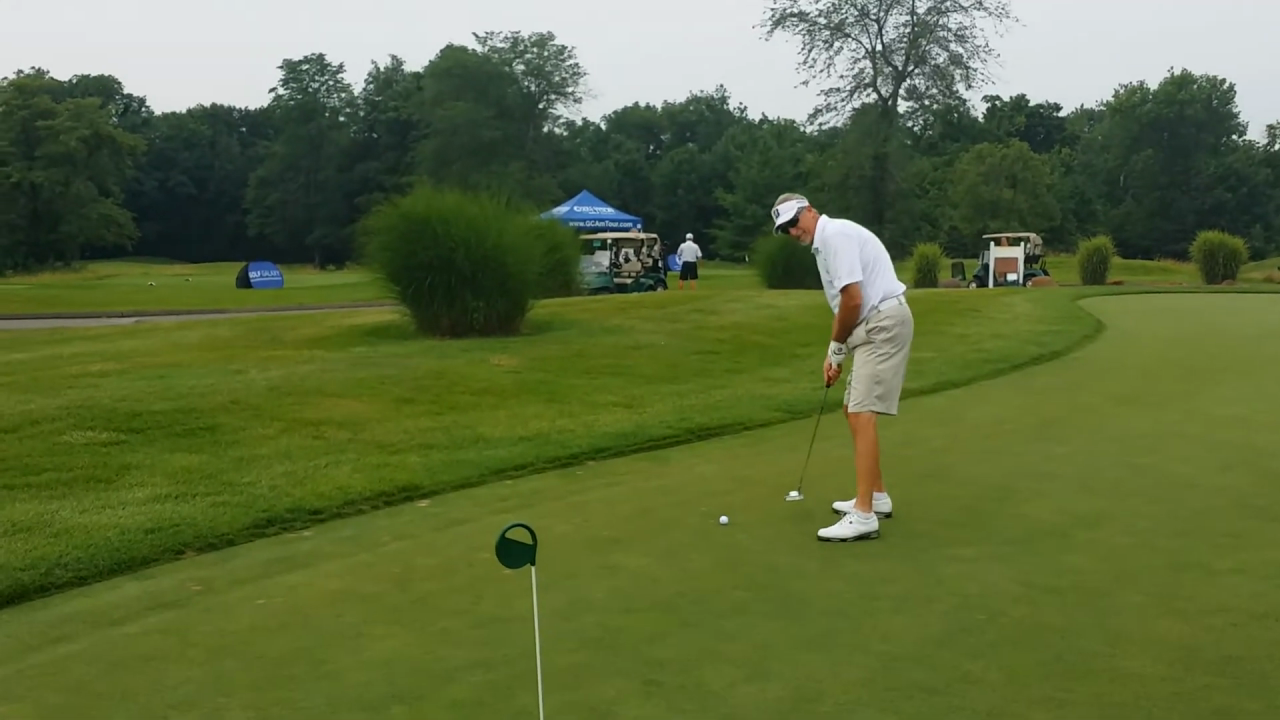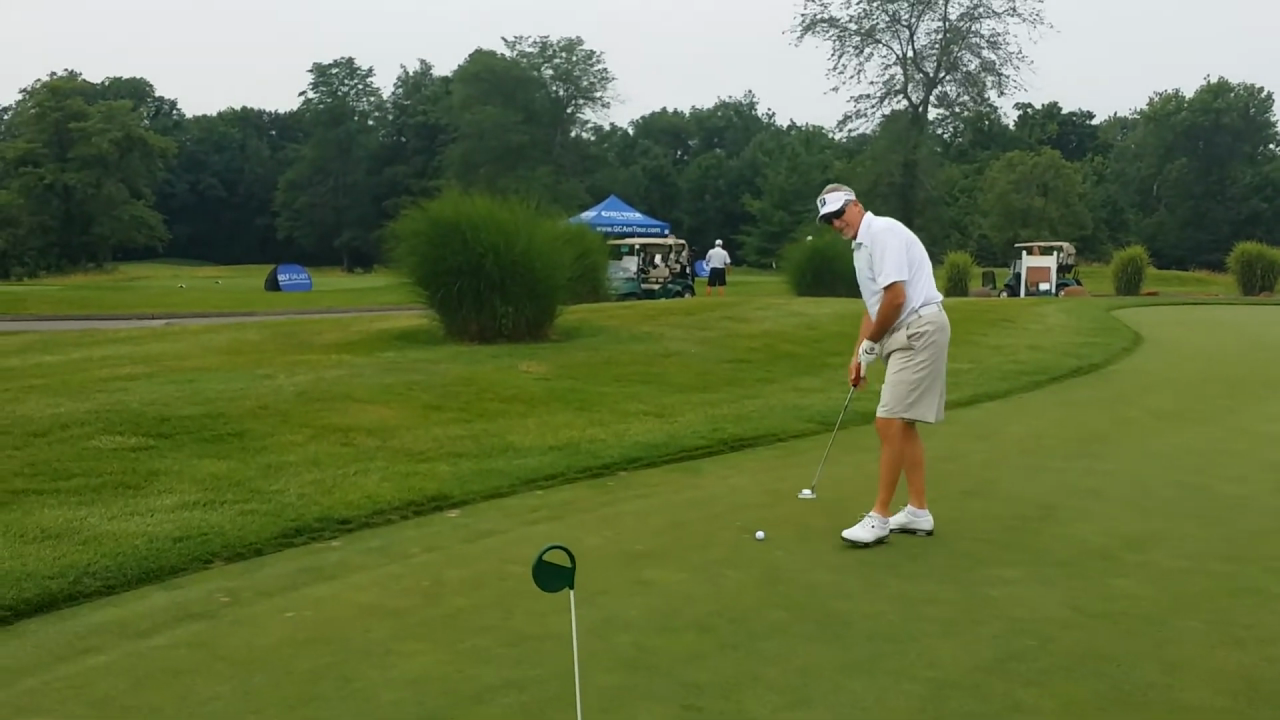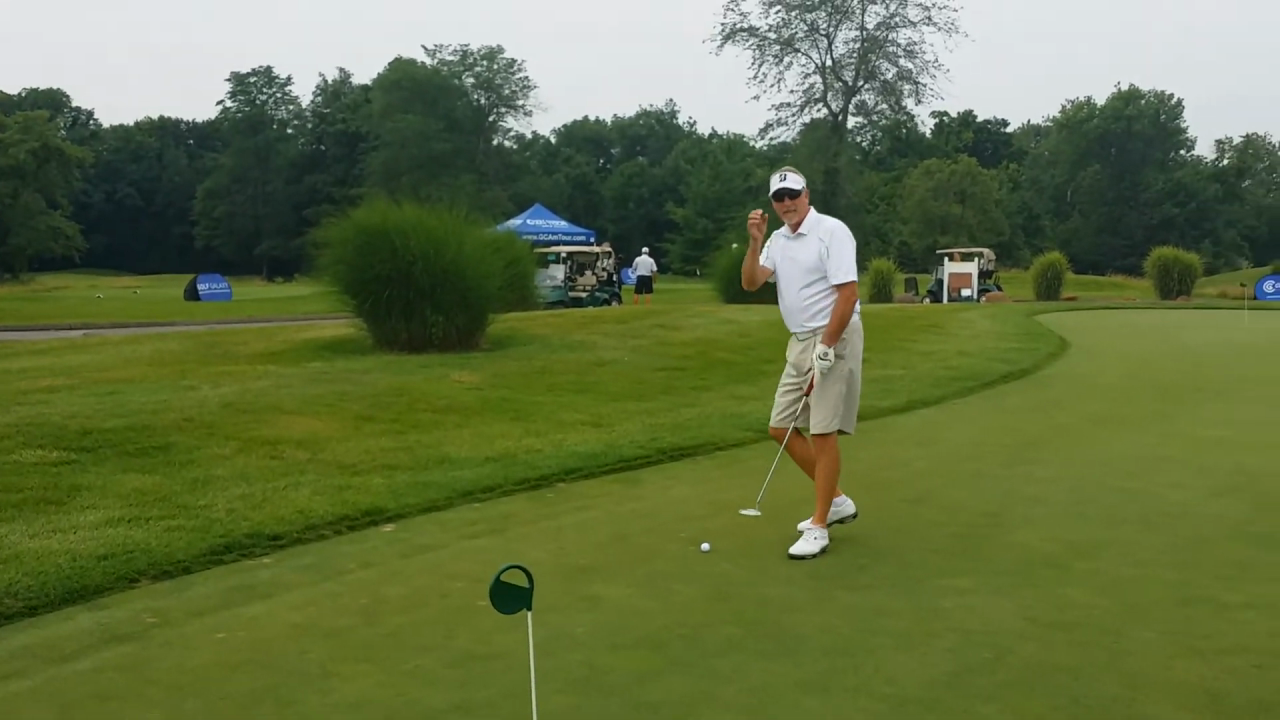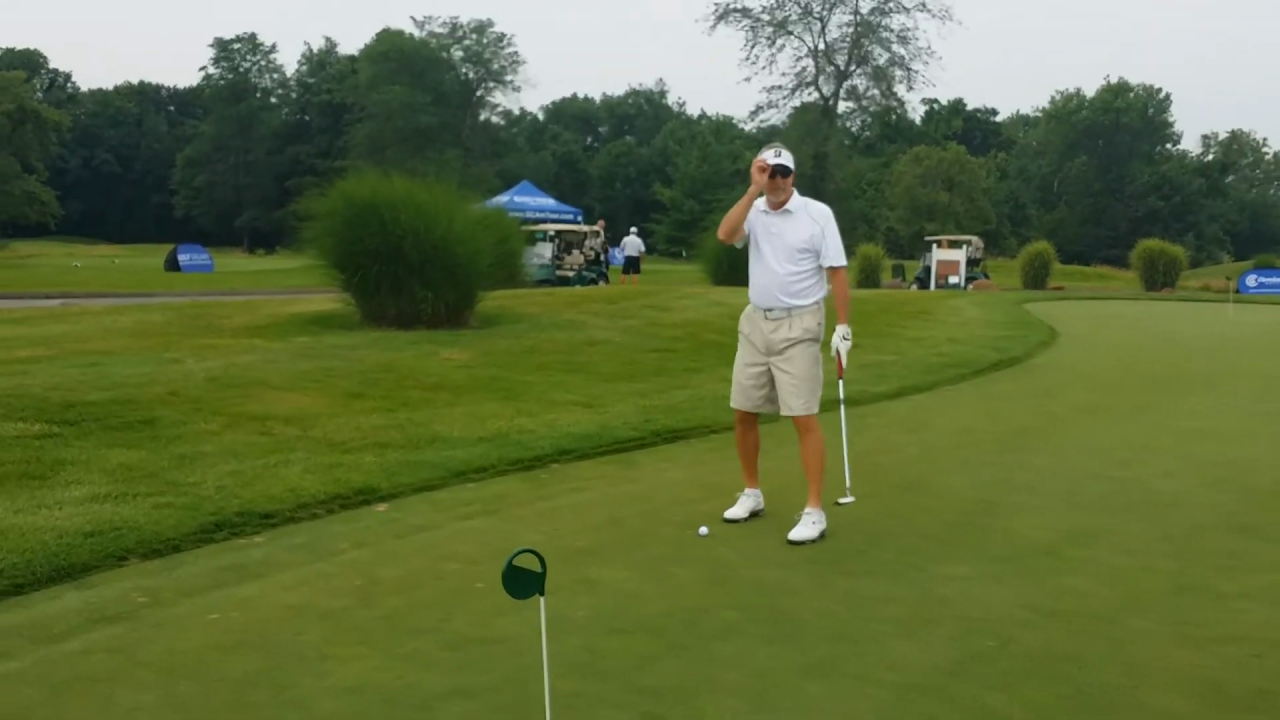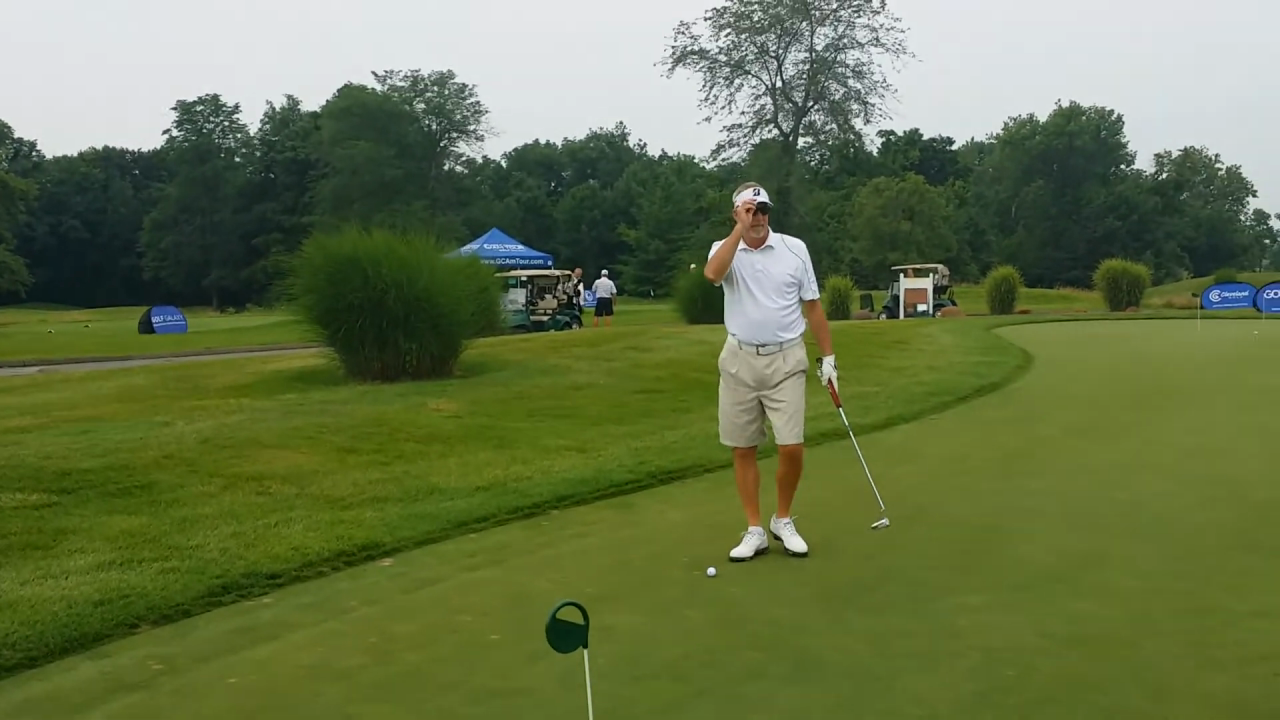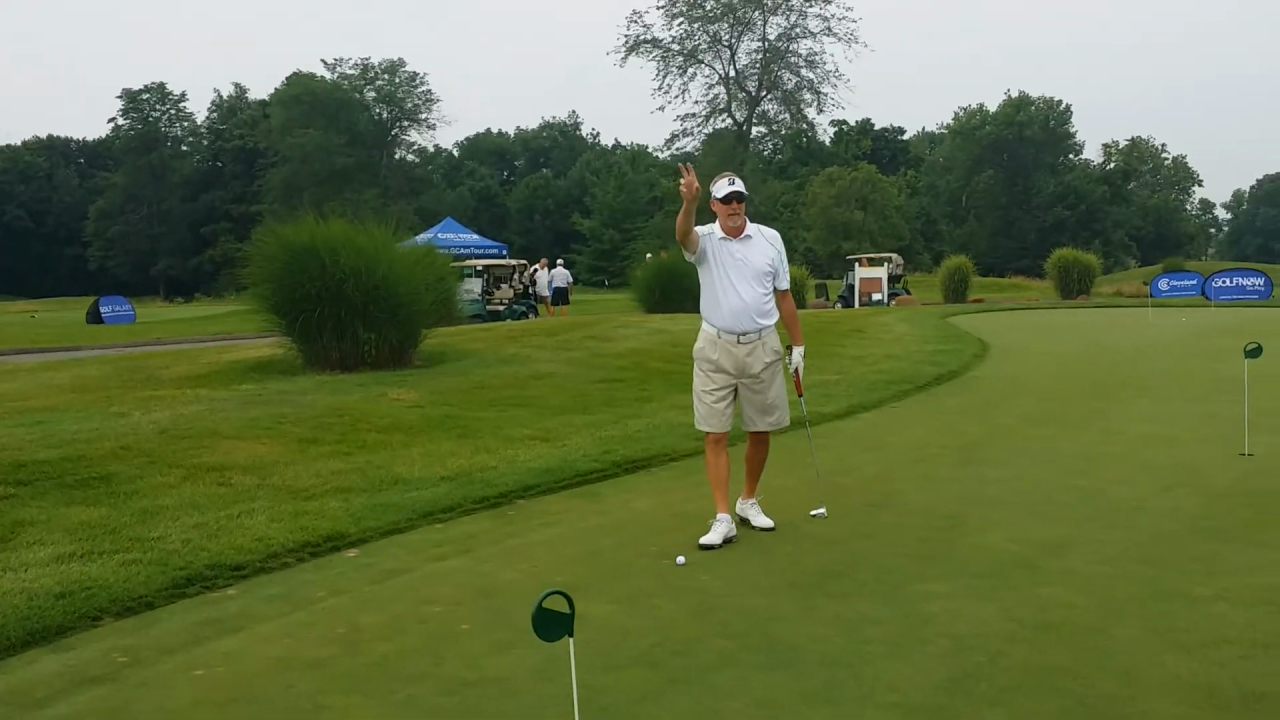
dt=0.4s
person 1, frame 1
left shoulder: (836, 234)
right shoulder: (824, 244)
left elbow: (853, 299)
right elbow: (843, 305)
left wrist: (837, 345)
right wrist: (833, 353)
left hip: (883, 324)
right hip: (874, 327)
left knee: (860, 415)
right knee: (857, 412)
left ankle: (863, 514)
right ankle: (877, 496)
person 1, frame 2
left shoulder: (884, 232)
right shoulder: (860, 246)
left elbow: (896, 297)
right elbow: (875, 304)
left wrist: (869, 343)
right wrist: (860, 352)
left hip: (918, 331)
right hip: (904, 336)
left knee: (889, 423)
right knee: (902, 425)
left ankle: (878, 515)
right ankle: (917, 511)
person 1, frame 3
left shoulder: (832, 230)
right shoulder: (776, 240)
left elbow: (848, 293)
right elbow: (750, 282)
left wrist: (826, 346)
right wrist: (755, 238)
left hip: (833, 343)
right hip: (800, 344)
left knee: (822, 434)
right knee: (779, 429)
left ankle: (817, 527)
right ankle: (837, 501)
person 1, frame 4
left shoulder: (818, 213)
right shoulder: (750, 212)
left elbow: (837, 273)
right elbow: (724, 235)
left wrist: (842, 327)
right wrist: (754, 189)
left hip: (799, 326)
right hip: (755, 325)
left knee: (804, 418)
right knee: (744, 414)
left ankle: (814, 512)
right ankle: (751, 494)
person 1, frame 5
left shoulder: (795, 249)
right shoulder: (726, 251)
left elbow: (812, 307)
right elbow: (712, 273)
left wrist: (828, 357)
right wrist: (740, 228)
left hip: (786, 360)
right hip: (739, 361)
left knee: (791, 448)
right knee: (743, 450)
left ankle: (783, 520)
right ankle: (755, 531)
person 1, frame 6
left shoulder: (771, 239)
right shoulder: (704, 239)
left elbow: (784, 297)
right elbow: (682, 236)
left wrist: (798, 346)
right wrist: (689, 202)
left hip: (763, 348)
right hip: (715, 349)
left knee: (760, 432)
right knee: (716, 436)
left ankle: (748, 501)
right ankle: (722, 519)
